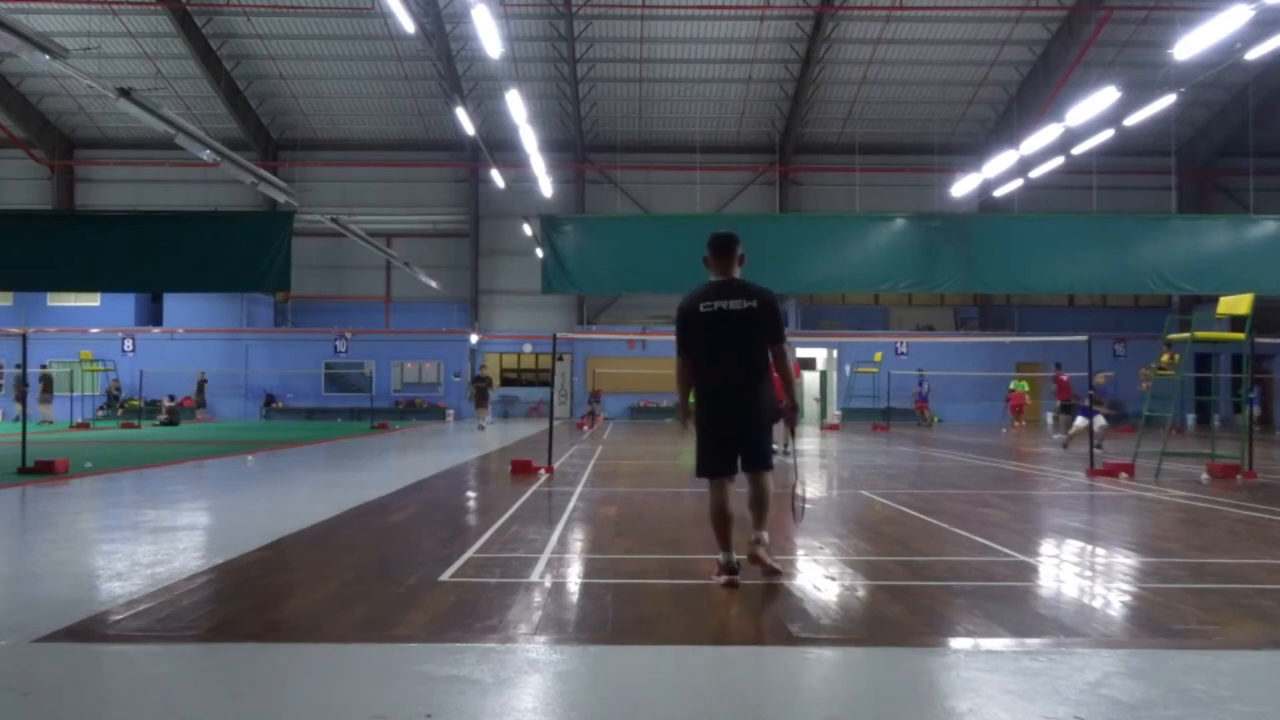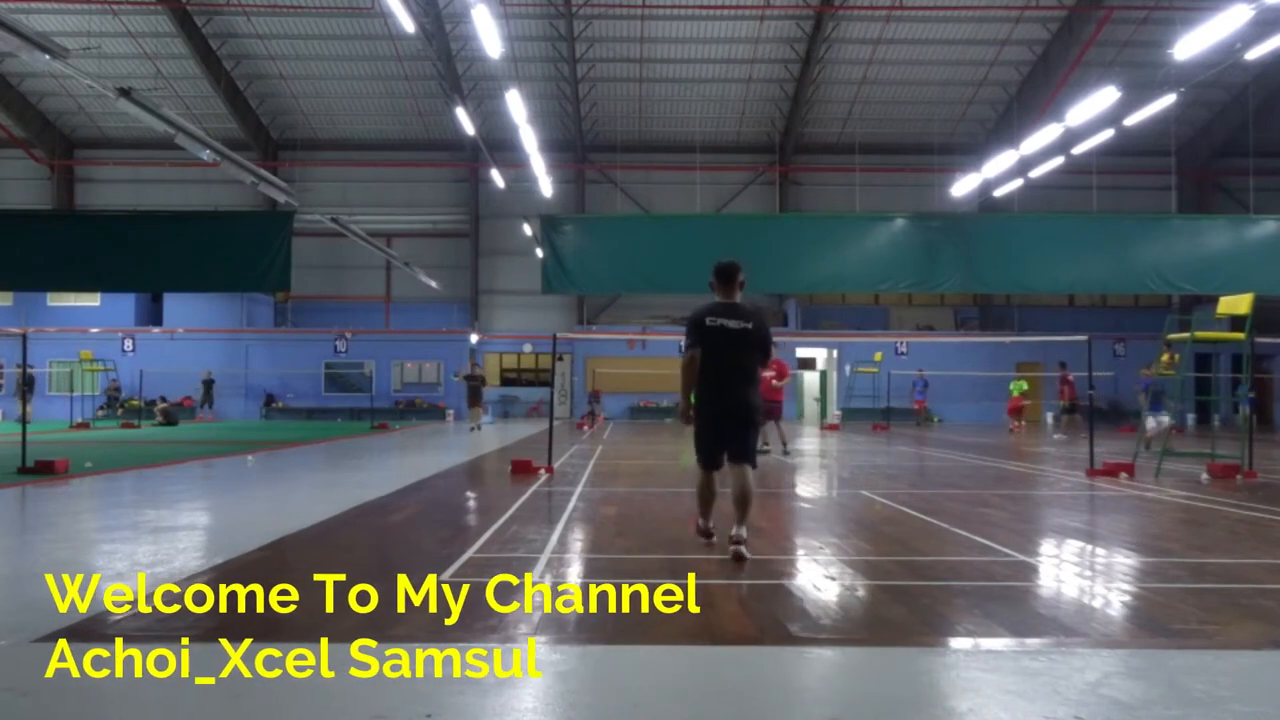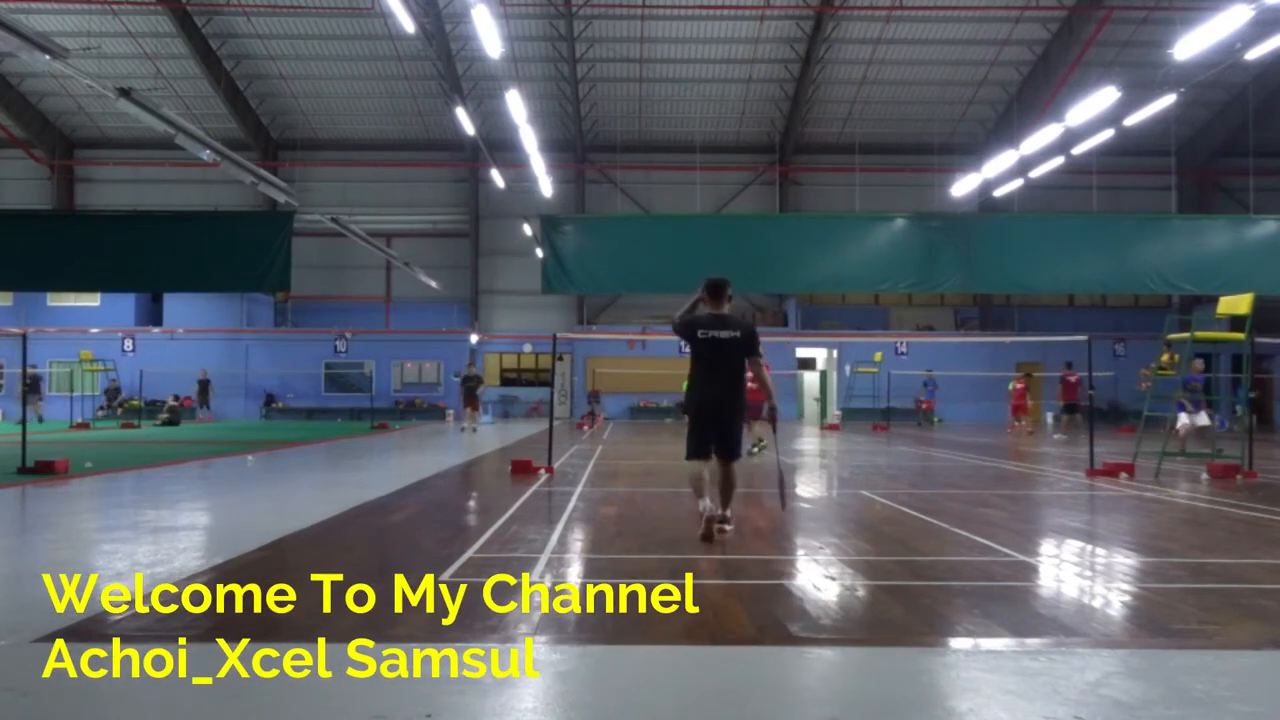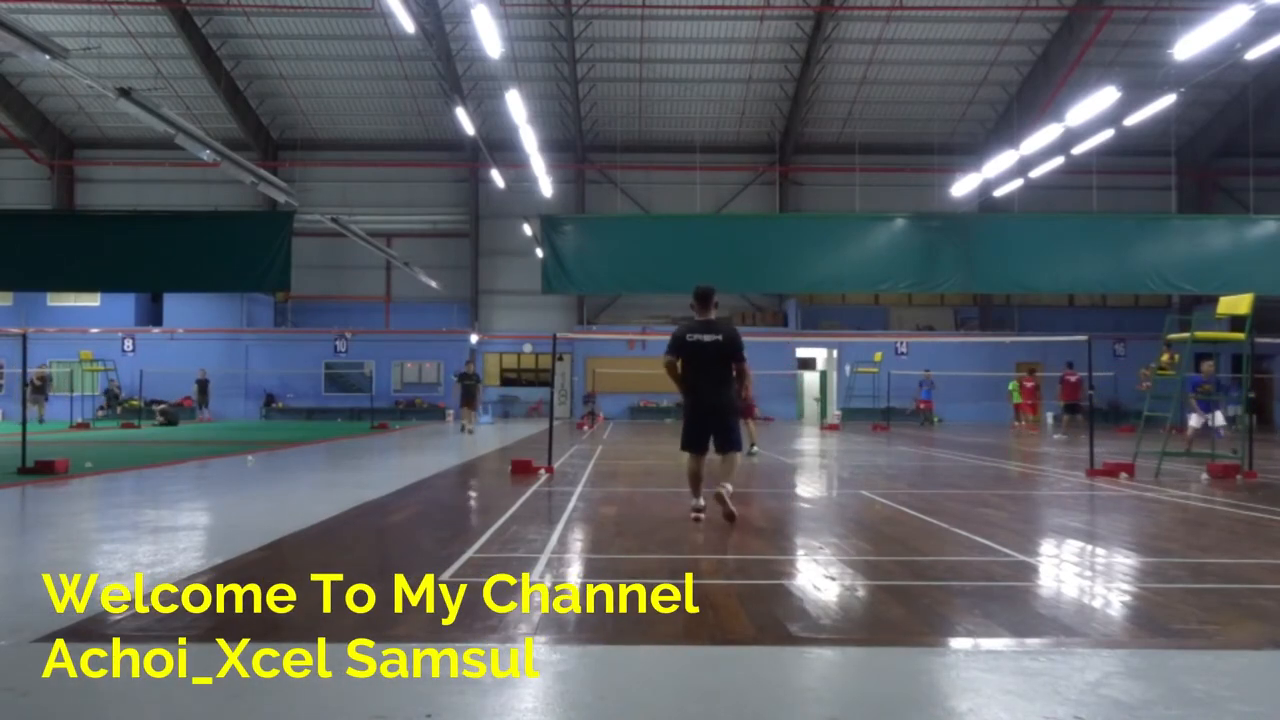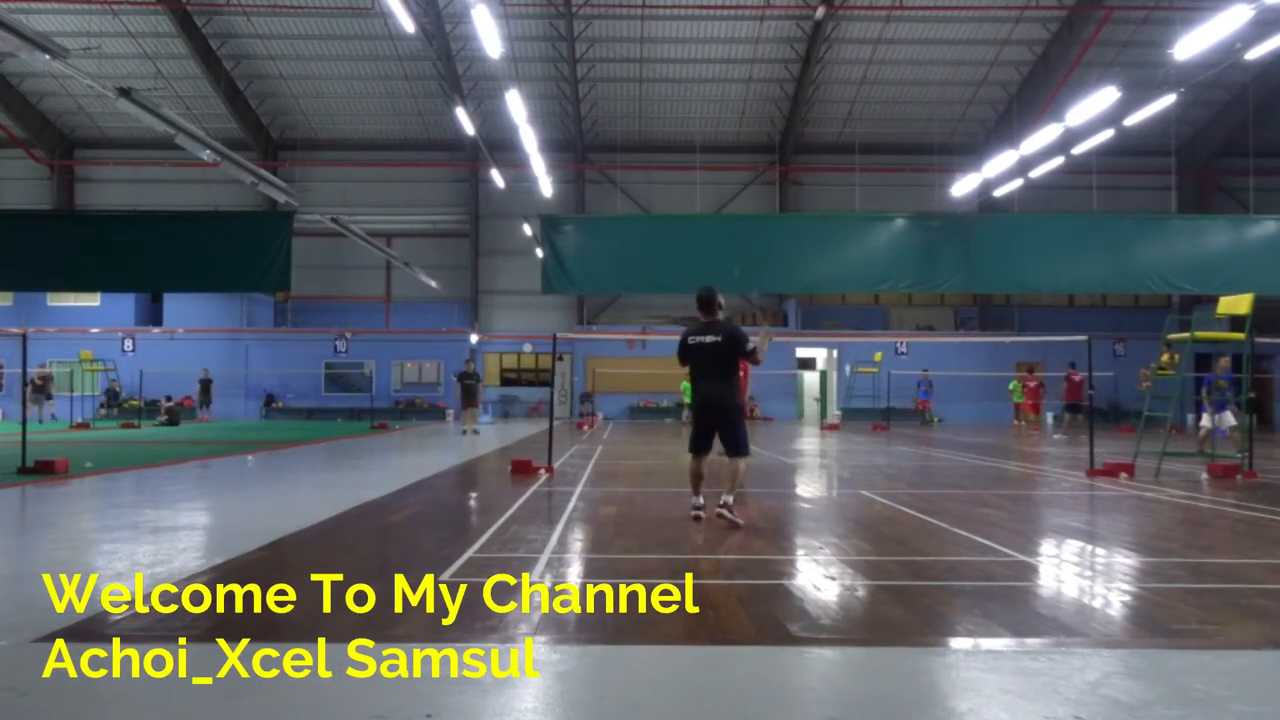
dt=0.7s
person 1, frame 1
left shoulder: (691, 304)
right shoulder: (764, 299)
left elbow: (684, 363)
right elbow: (780, 354)
left wrist: (683, 401)
right wrist: (790, 400)
left hip: (713, 406)
right hip: (756, 403)
left knee: (718, 482)
right knee: (759, 474)
left ankle: (727, 561)
right ankle: (760, 541)
person 1, frame 2
left shoulder: (699, 317)
right shoulder: (757, 321)
left elbow: (690, 359)
right elbow: (764, 363)
left wrist: (685, 399)
left hip: (709, 406)
right hip: (745, 405)
left knee: (707, 468)
right knee: (741, 468)
left ankle: (706, 525)
right ankle: (739, 535)
person 1, frame 3
left shoulder: (694, 324)
right shoulder: (745, 329)
left elbow: (676, 323)
right elbow: (758, 366)
left wrist: (696, 299)
right wrist: (771, 402)
left hip: (700, 405)
right hip: (732, 406)
left knee: (698, 460)
right knee: (726, 462)
left ankle: (705, 506)
right ankle: (724, 515)
person 1, frame 4
left shoulder: (682, 332)
right shoulder: (729, 332)
left elbow: (669, 362)
right elbow: (741, 369)
left wrist: (681, 386)
right wrist: (741, 389)
left hip: (695, 402)
right hip: (725, 402)
left knee: (696, 455)
right knee: (731, 450)
left ankle: (697, 504)
right ankle: (725, 487)
person 1, frame 5
left shoulder: (689, 334)
right shoulder: (731, 331)
left elbow: (683, 362)
right elbow: (756, 358)
right wrist: (763, 338)
left hip: (701, 403)
right hip: (728, 403)
left knee: (698, 455)
right knee: (738, 455)
left ankle: (697, 503)
right ankle: (727, 502)
